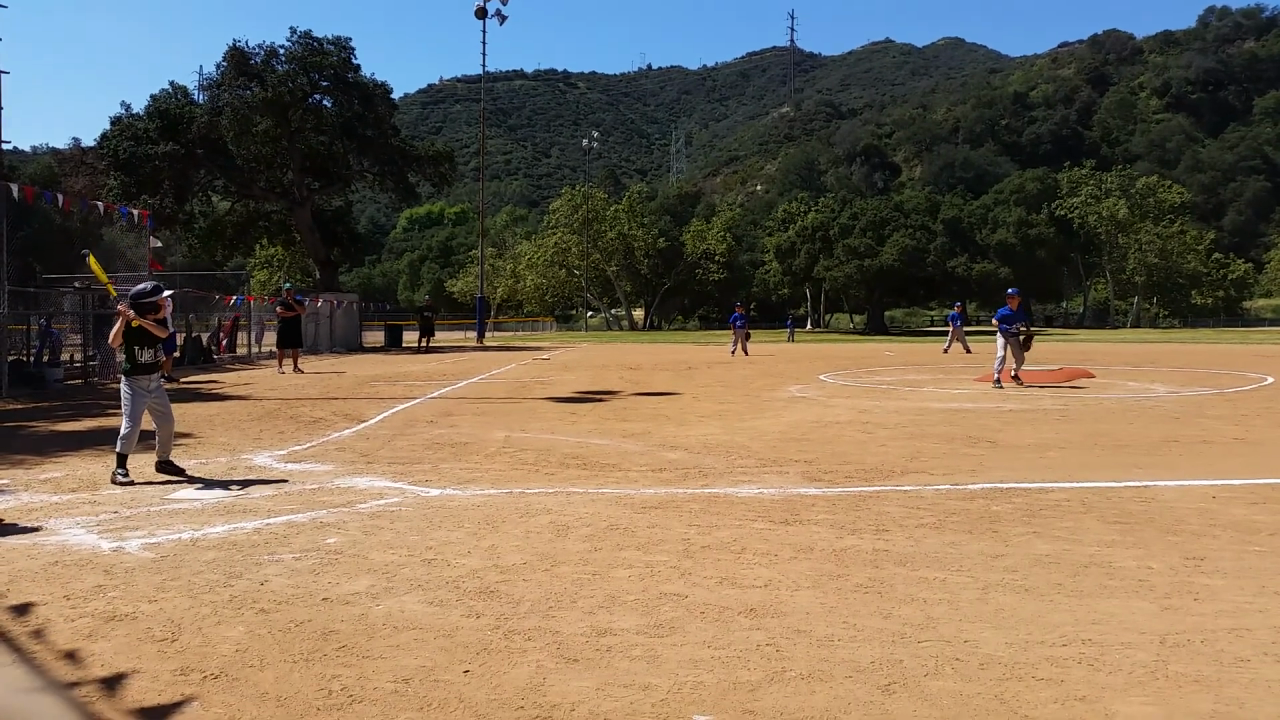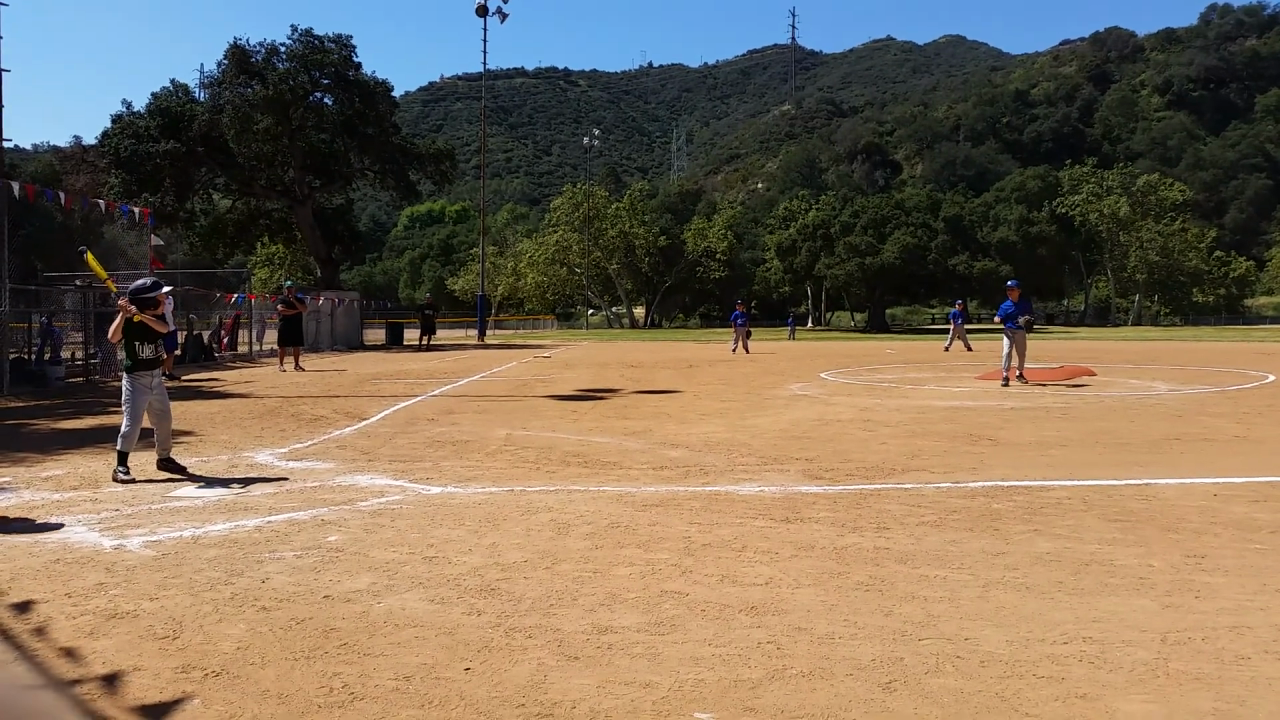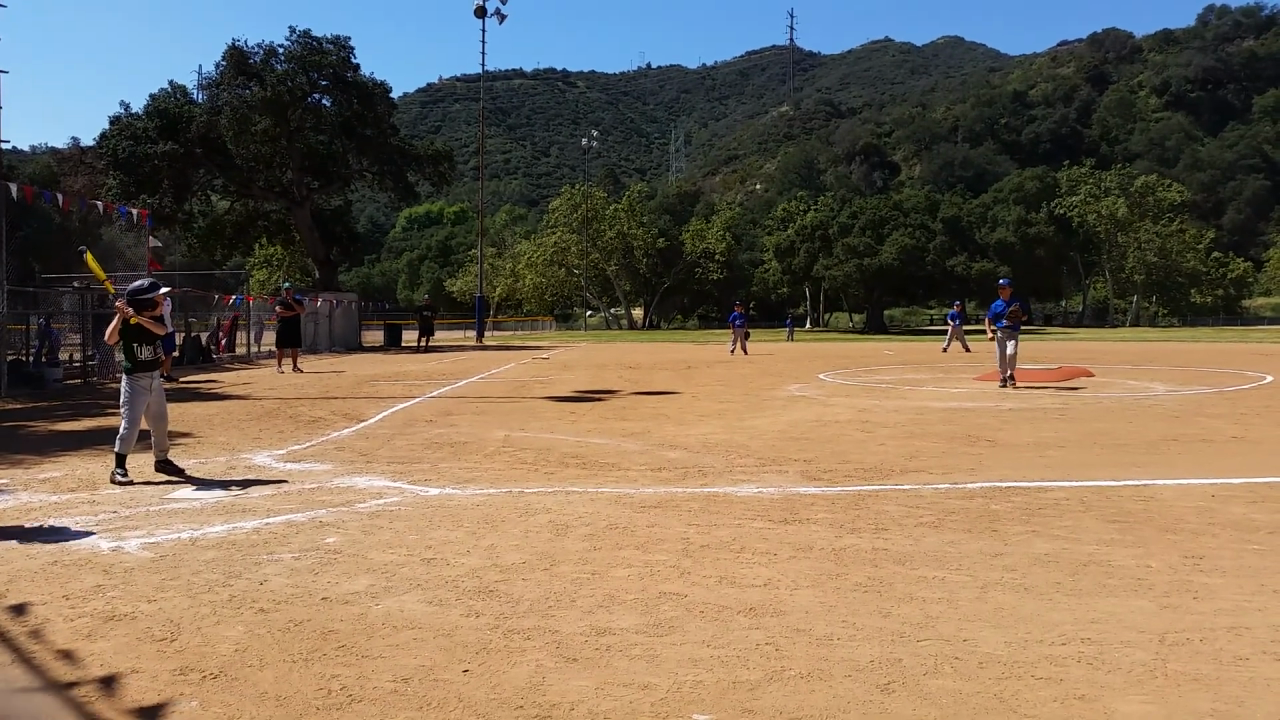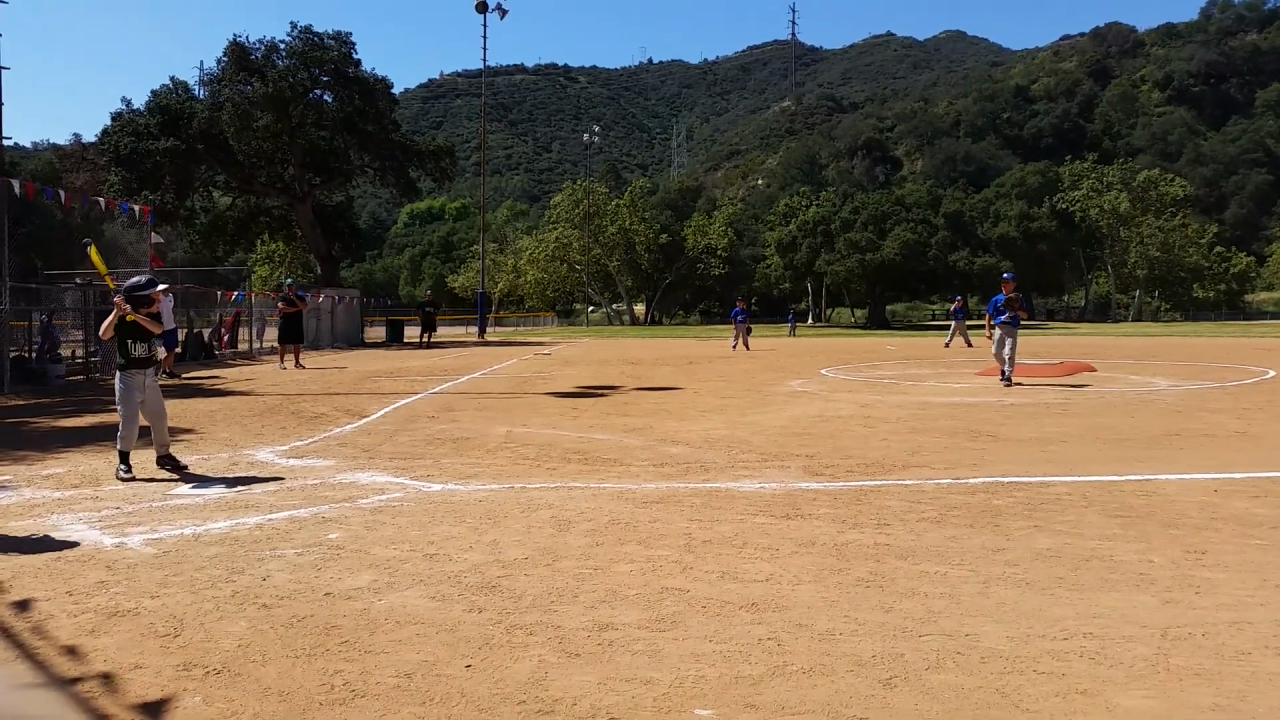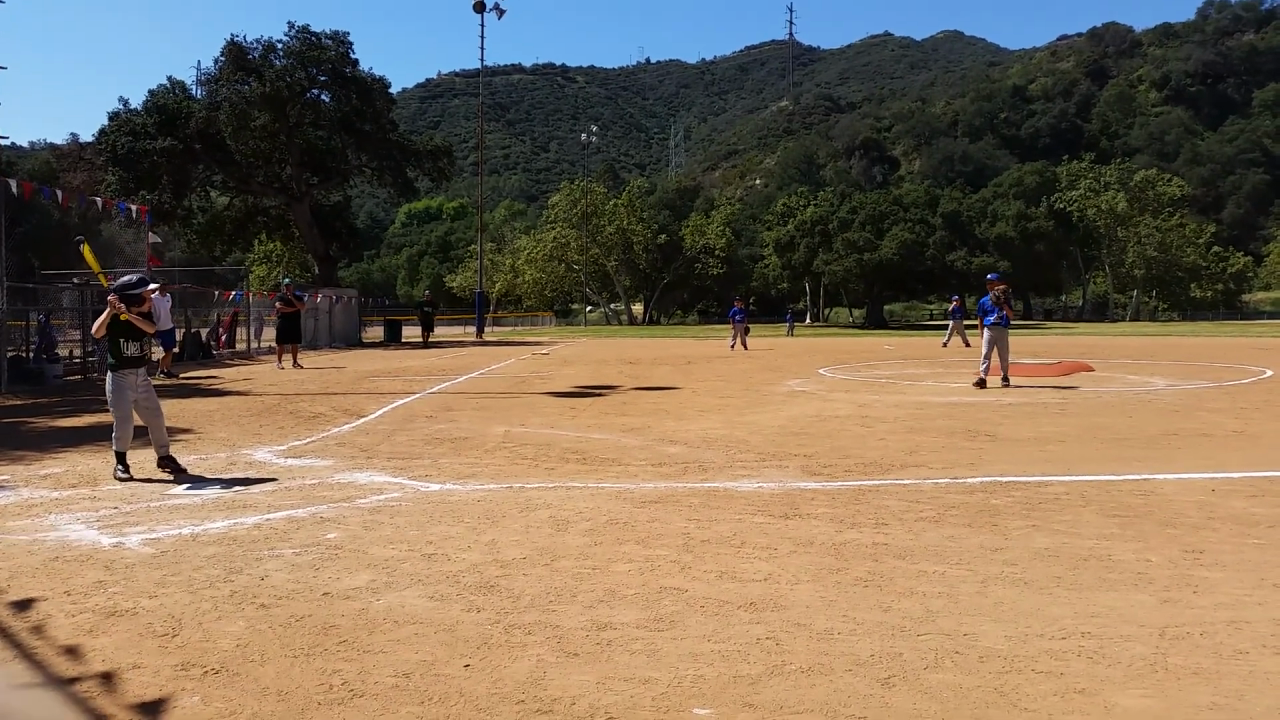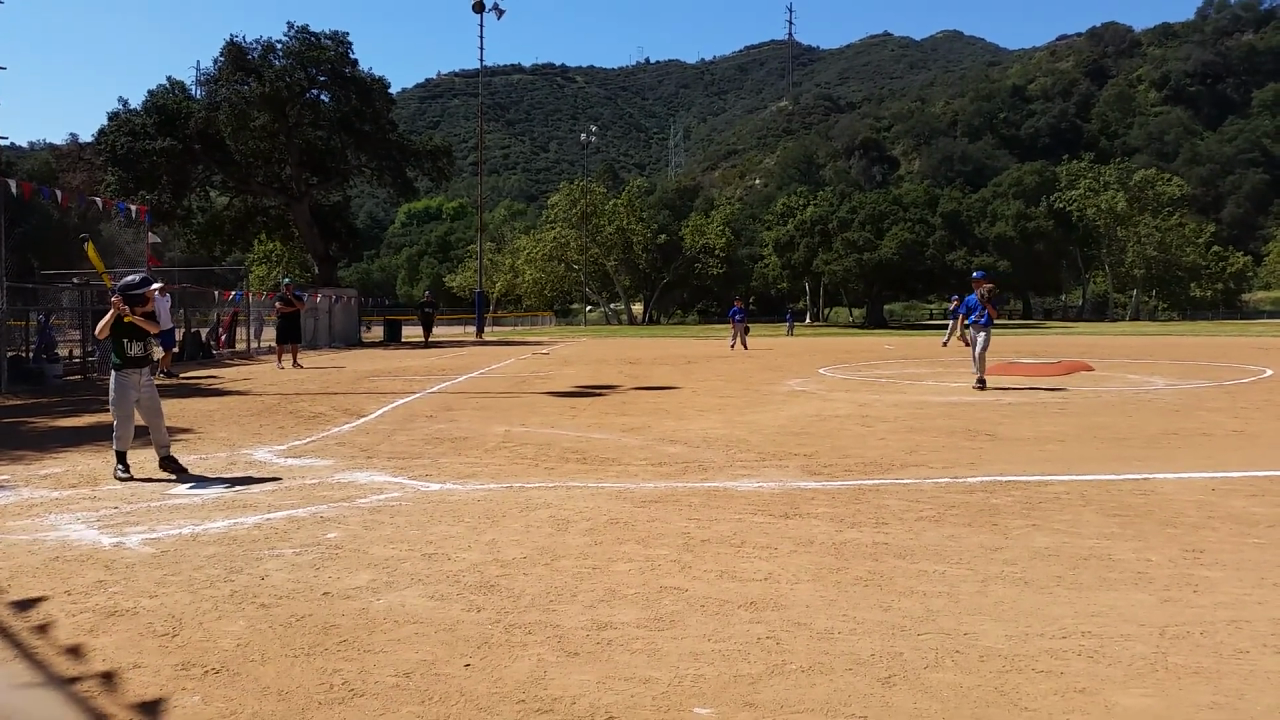
dt=0.4s
person 1, frame 1
left shoulder: (158, 322)
right shoulder: (129, 326)
left elbow: (164, 333)
right elbow: (113, 342)
left wrist: (140, 321)
right wrist: (122, 319)
left hip: (155, 381)
right hip: (133, 383)
left knee: (166, 422)
right knee: (131, 424)
left ankle: (163, 460)
right ankle: (119, 469)
person 1, frame 2
left shoulder: (157, 318)
right shoulder: (129, 322)
left elbow: (164, 328)
right elbow: (113, 337)
left wrist: (142, 316)
right wrist: (122, 313)
left hip: (156, 378)
right hip: (135, 379)
left knee: (164, 419)
right knee: (132, 421)
left ankle: (164, 458)
right ankle: (121, 467)
person 1, frame 3
left shoulder: (155, 320)
right shoulder: (126, 324)
left elbow: (162, 330)
right elbow: (109, 339)
left wrist: (139, 318)
right wrist: (120, 315)
left hip: (155, 379)
right hip: (134, 380)
left knee: (160, 421)
right knee: (130, 423)
left ankle: (161, 460)
right ankle: (118, 469)
person 1, frame 4
left shoulder: (152, 317)
right shoulder: (122, 320)
left elbow: (158, 329)
right elbow: (103, 335)
left wrist: (135, 316)
right wrist: (116, 311)
left hip: (150, 375)
right hip: (128, 377)
left knee: (159, 417)
right knee: (129, 420)
left ankle: (163, 455)
right ankle: (123, 464)
person 1, frame 5
left shoulder: (144, 316)
right shoulder: (114, 319)
left elbow: (151, 329)
right elbow: (96, 333)
left wrist: (129, 315)
right wrist: (109, 310)
left hip: (141, 375)
right hip: (119, 377)
left knee: (155, 417)
right knee: (123, 421)
left ankle: (164, 457)
right ankle: (120, 464)
person 1, frame 6
left shoulder: (147, 315)
right shoulder: (117, 320)
left elbow: (156, 329)
right elbow: (99, 334)
left wrist: (132, 317)
right wrist: (113, 311)
left hip: (145, 375)
right hip: (123, 376)
left knee: (156, 417)
right knee: (124, 420)
left ankle: (165, 458)
right ankle: (121, 463)
